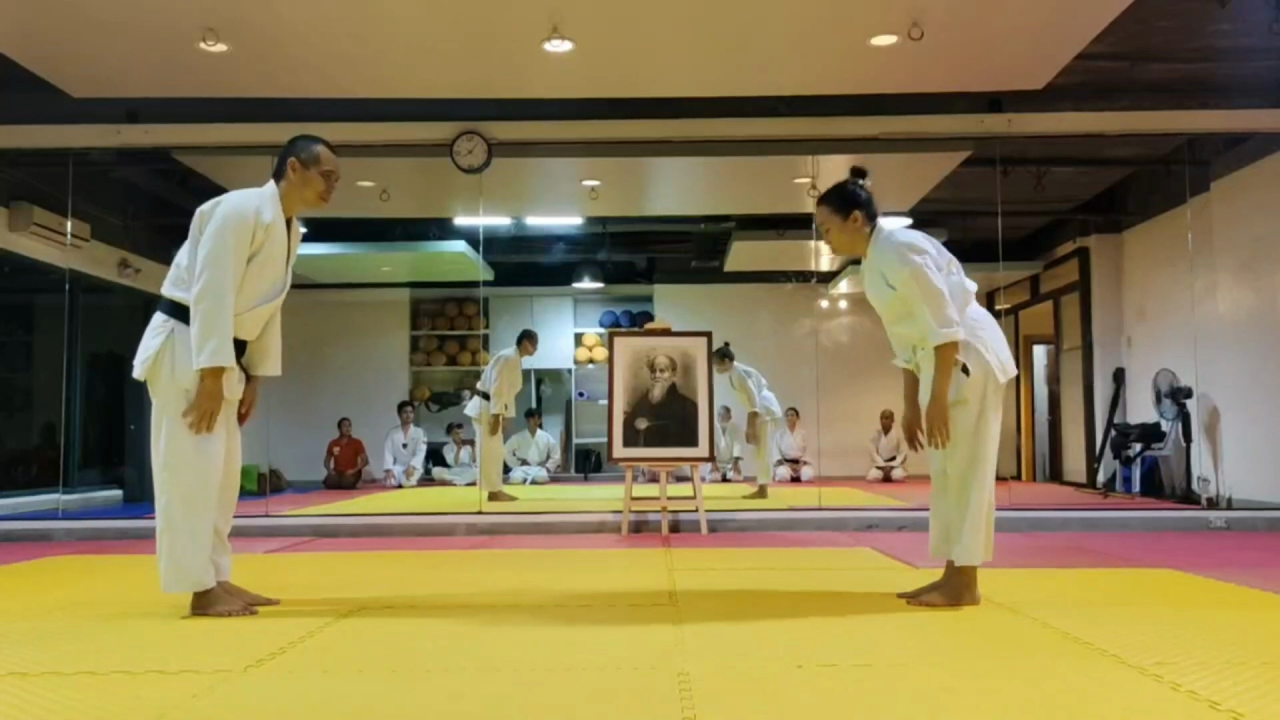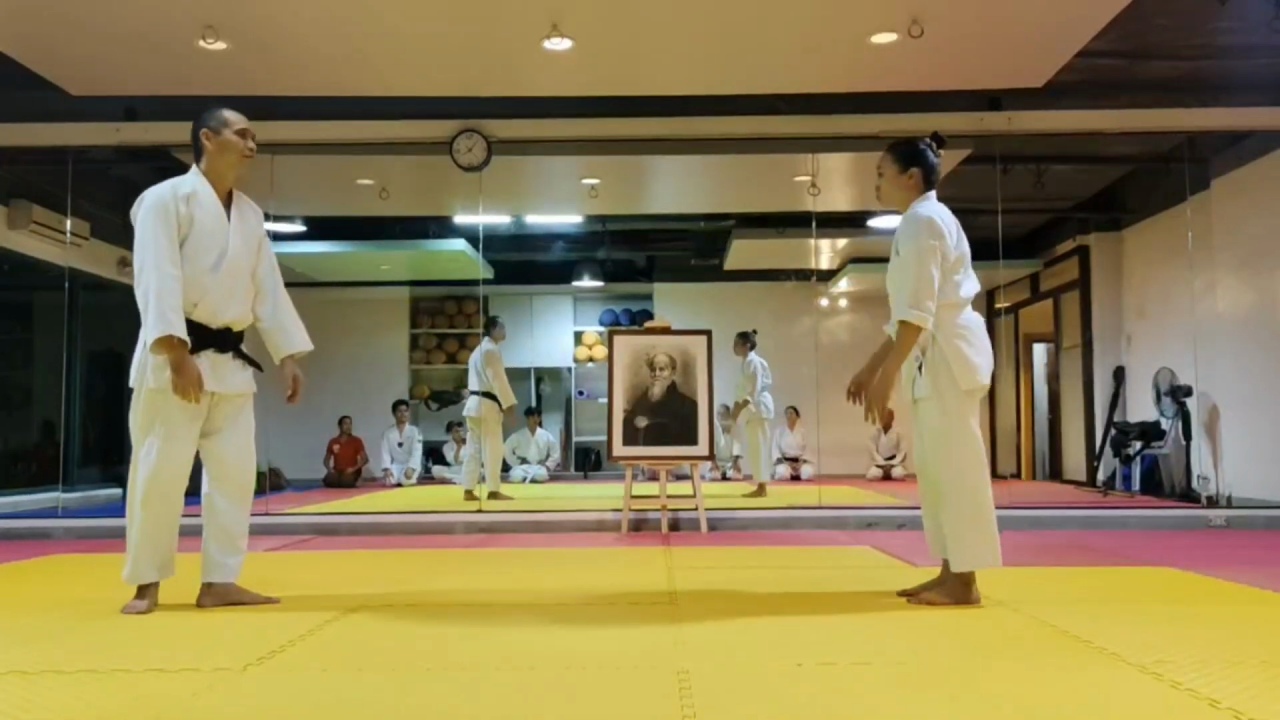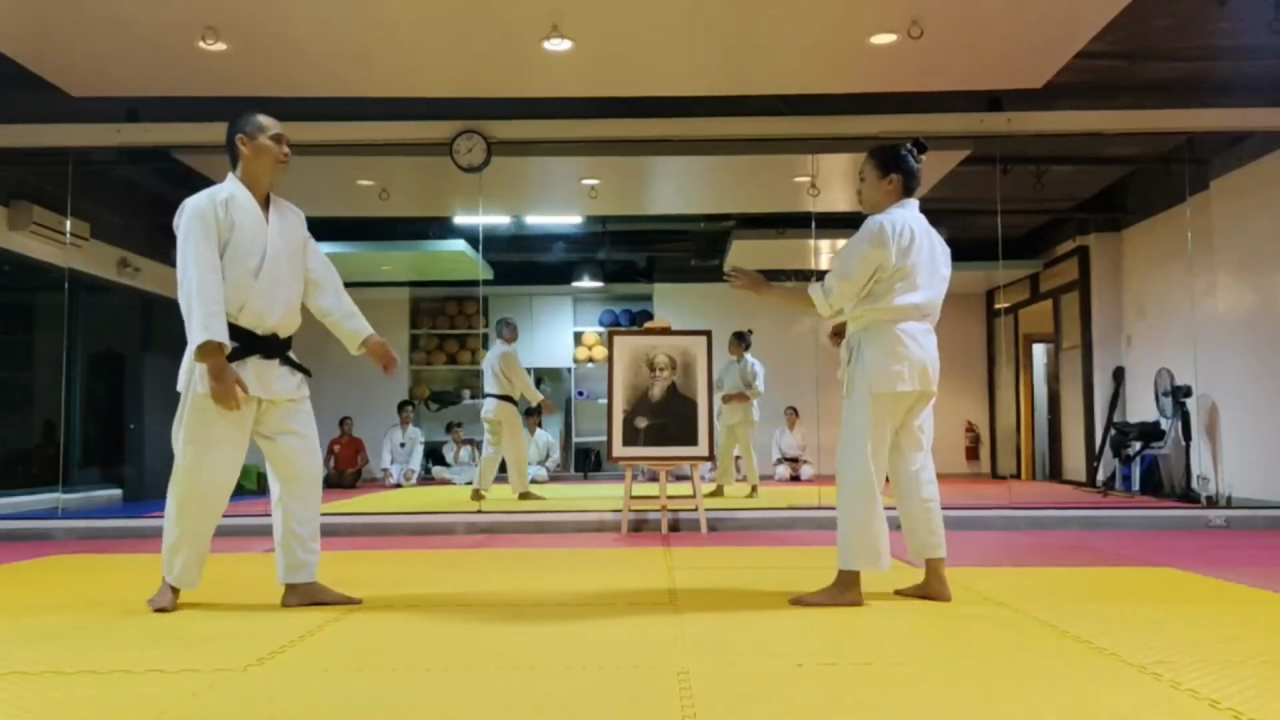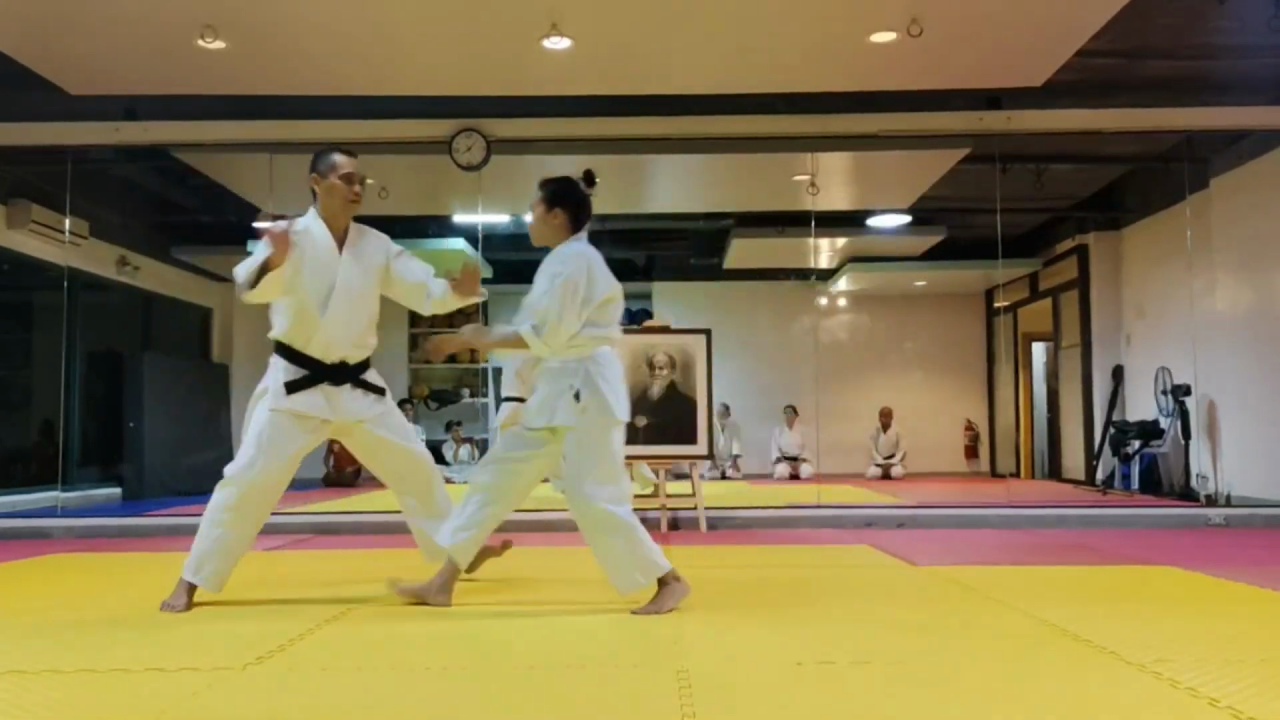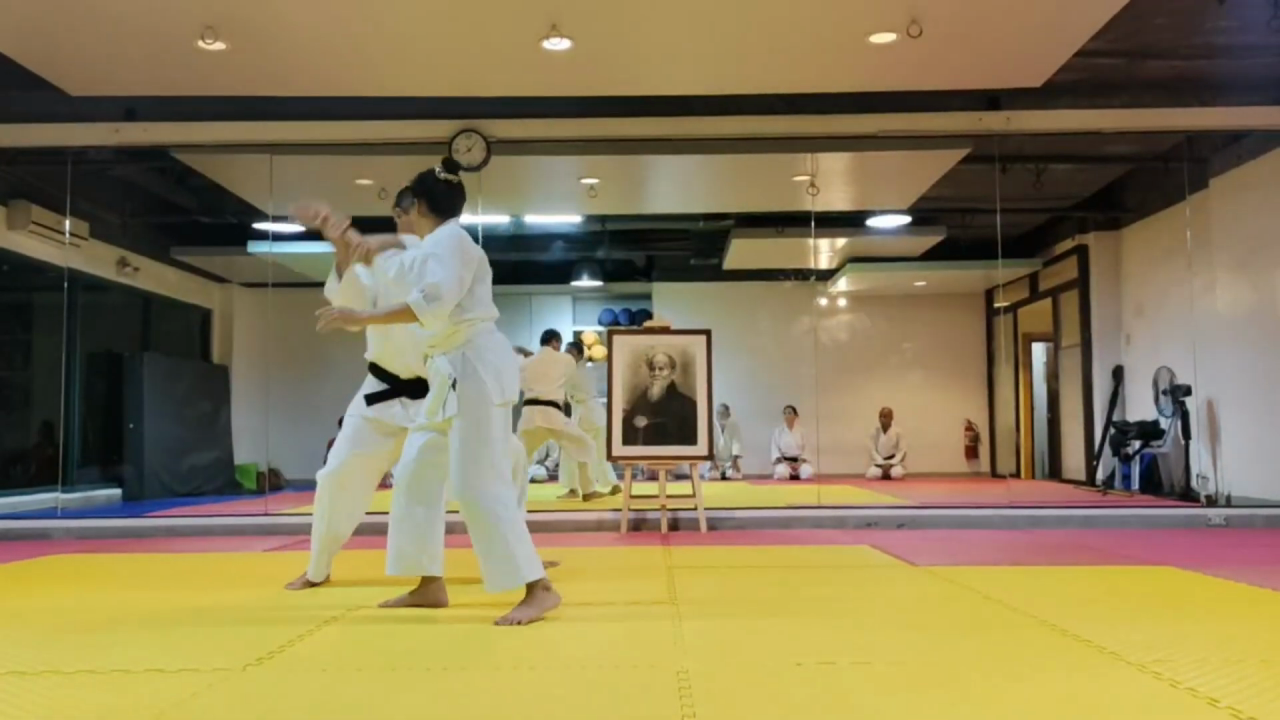
dt=1s
person 1, frame 1
left shoulder: (290, 230)
right shoulder: (240, 211)
right elbow: (211, 297)
left wrist: (253, 378)
right wrist: (211, 378)
left hip: (220, 355)
right hip: (185, 349)
left knee: (222, 471)
right knee: (191, 467)
left ankle: (216, 578)
right ankle: (201, 588)
person 1, frame 2
left shoulder: (250, 213)
right shoulder: (166, 198)
left elbow: (268, 289)
right elbow: (158, 279)
left wrist: (289, 355)
right wrist: (177, 352)
left hip: (230, 359)
right hip: (175, 356)
left knee: (235, 469)
right knee: (161, 469)
left ankle: (218, 581)
right ankle: (147, 583)
person 1, frame 3
left shoulder: (290, 217)
right shoulder: (205, 207)
left elbow: (322, 284)
right elbow: (199, 286)
left wrist: (366, 338)
right wrist: (215, 359)
left hip: (279, 365)
right hip: (224, 361)
left knee: (300, 467)
right knee: (204, 473)
left ankle: (299, 581)
right ankle: (176, 578)
person 1, frame 4
left shoulder: (377, 245)
right shoulder: (291, 237)
left elbow: (424, 288)
right elbow: (253, 285)
left wrist: (459, 290)
right wrist: (272, 262)
left hip: (357, 385)
right hip: (297, 381)
left knee: (413, 463)
right knee: (251, 476)
right ankle: (194, 579)
person 1, frame 5
right shoulder: (369, 266)
right elbow: (351, 300)
right wrist: (342, 252)
right hip: (387, 395)
right knee: (341, 476)
right ankle: (317, 569)
person 2, frame 1
left shoulder: (899, 250)
right shoulder: (872, 265)
left elbow: (945, 326)
right elbow: (908, 343)
left wrist: (938, 401)
right wrist: (912, 407)
left hip: (972, 356)
right hip: (947, 365)
left knee: (966, 467)
right knee: (948, 470)
left ankle: (963, 584)
right ankle: (955, 575)
person 2, frame 2
left shoulder: (923, 220)
right shoulder: (924, 221)
left elbow: (918, 311)
right elbow: (909, 309)
left wrist: (886, 375)
right wrist: (875, 366)
left hip: (948, 352)
right hip: (940, 354)
left knee: (955, 465)
right knee: (936, 467)
left ankle: (964, 581)
right ankle: (951, 573)
person 2, frame 3
left shoulder: (882, 227)
right shoulder: (932, 237)
left elbow: (831, 294)
left wrist: (766, 288)
right wrist: (860, 320)
left hip: (884, 354)
right hip: (919, 352)
left knee: (859, 466)
right knee: (913, 464)
left ankle: (849, 582)
right ankle: (935, 577)
person 2, frame 4
left shoulder: (577, 261)
right shoulder: (559, 263)
left elbow: (545, 334)
right elbow: (537, 328)
left wrist: (482, 338)
right wrist: (466, 341)
left hip: (589, 387)
right hip: (556, 390)
left knee: (594, 494)
right knee: (499, 472)
left ankle: (668, 581)
right ankle: (443, 581)
person 2, frame 5
left shoulder: (446, 245)
right shoulder: (447, 241)
left elbow: (433, 302)
right elbow: (389, 260)
left wrist: (359, 318)
right wrist: (335, 229)
left hip: (475, 370)
right hip: (459, 373)
left knee: (479, 486)
right knee: (416, 474)
left ankle: (539, 590)
right ankle: (430, 585)
